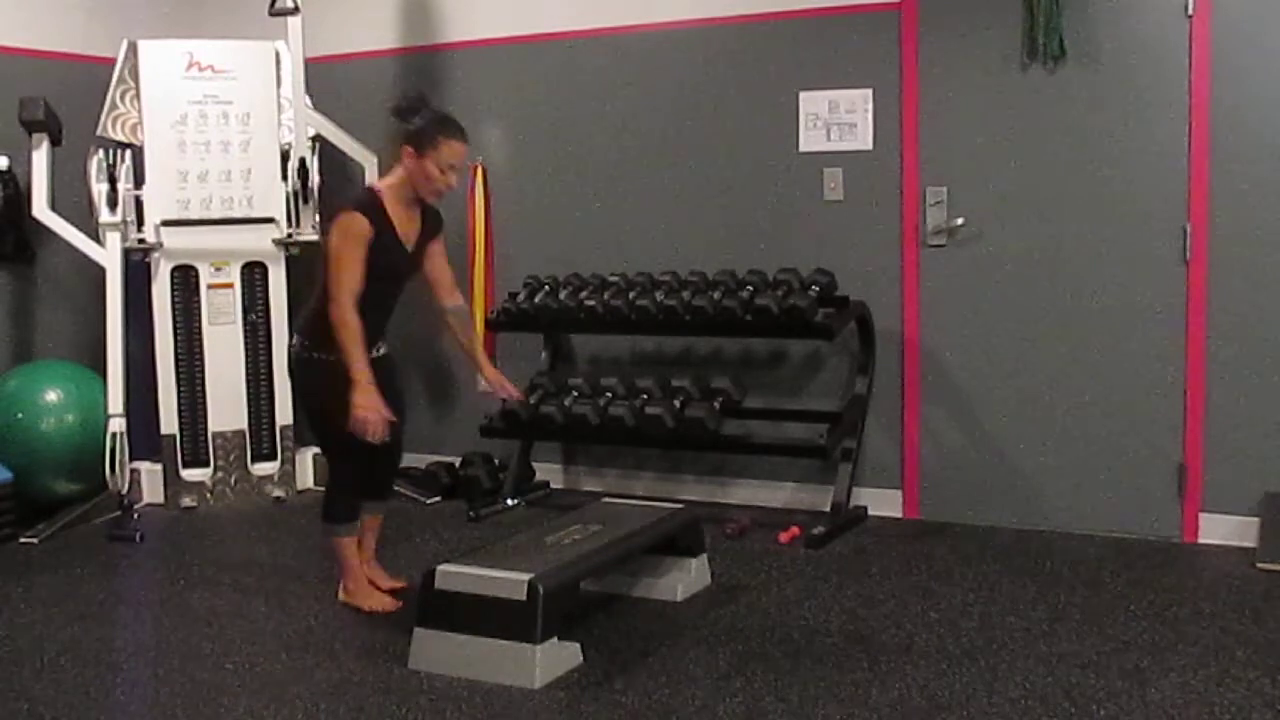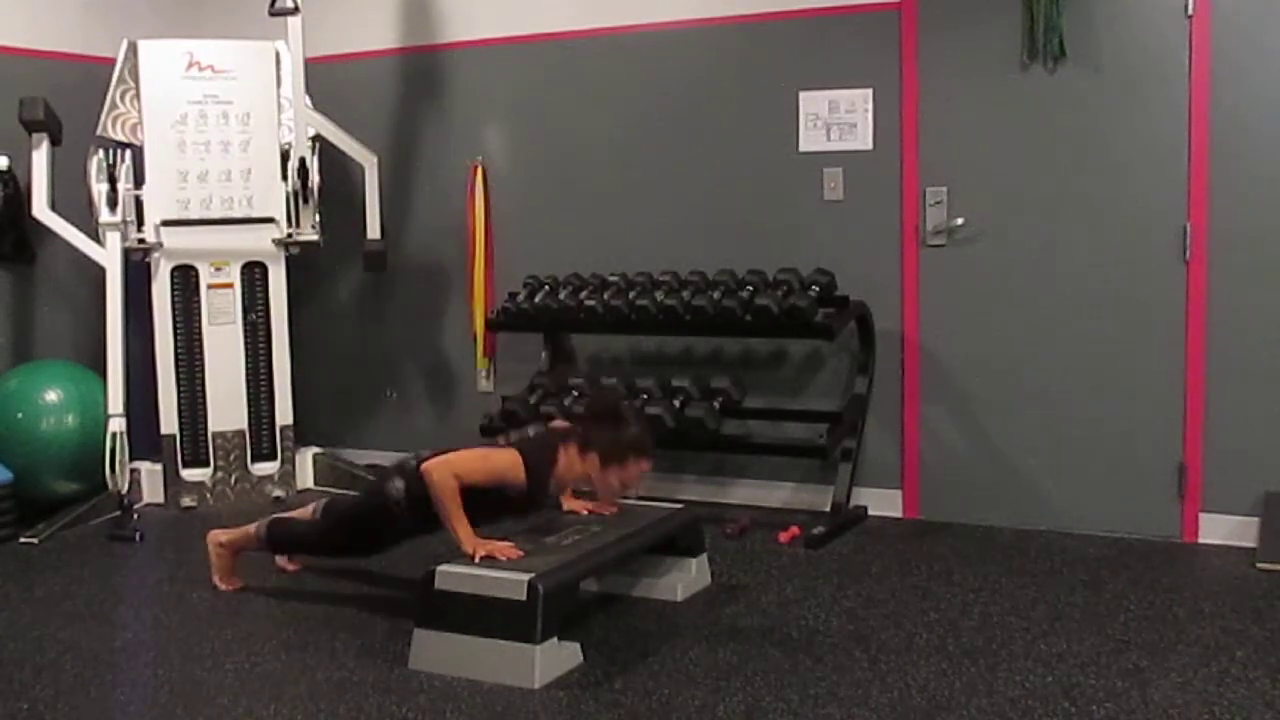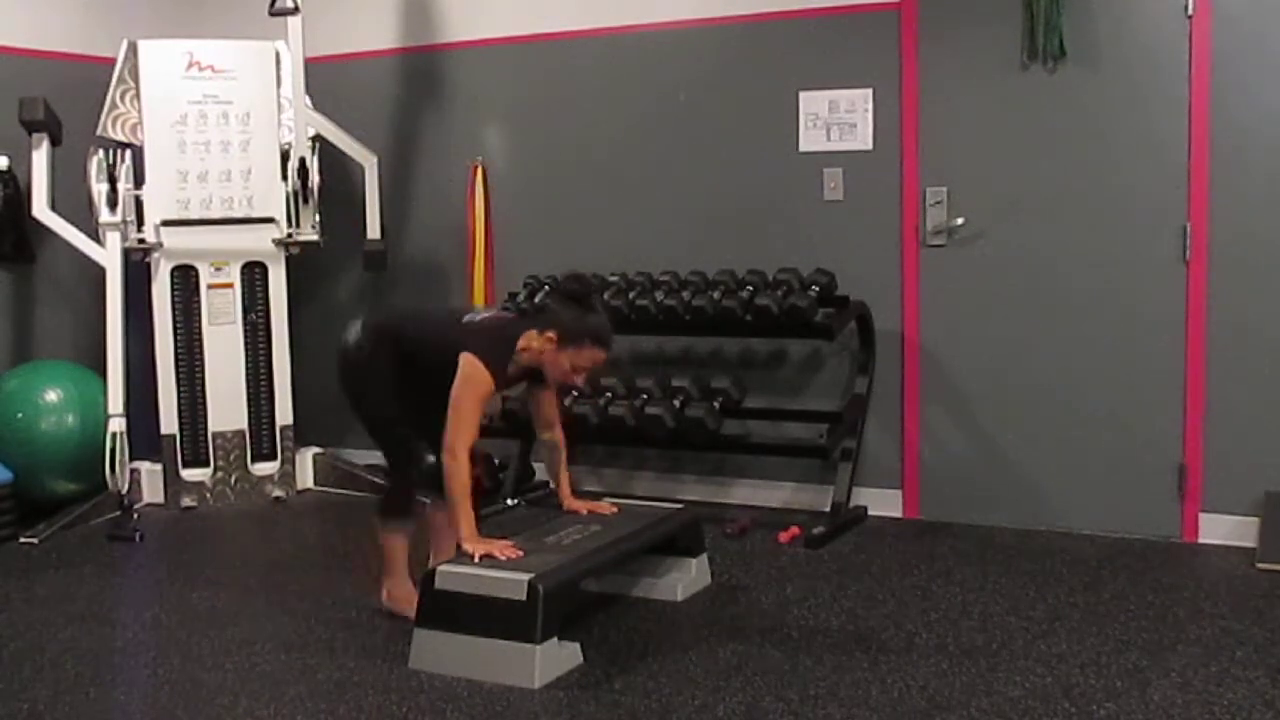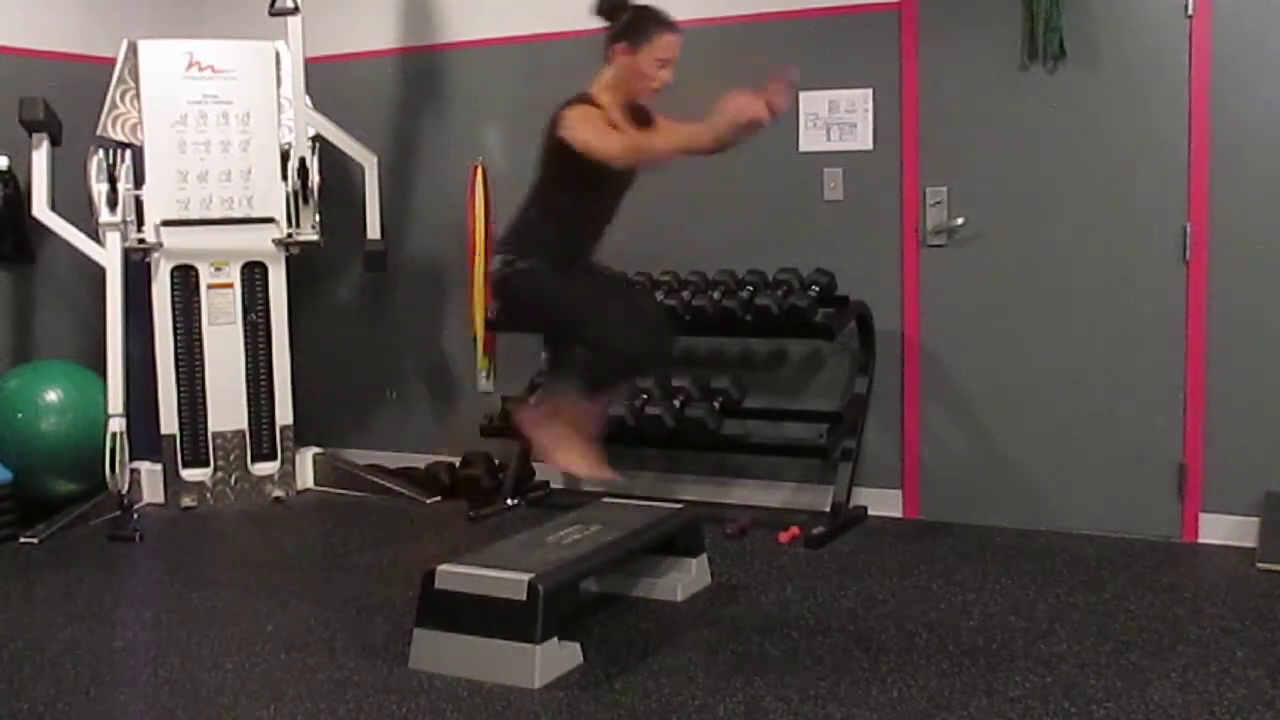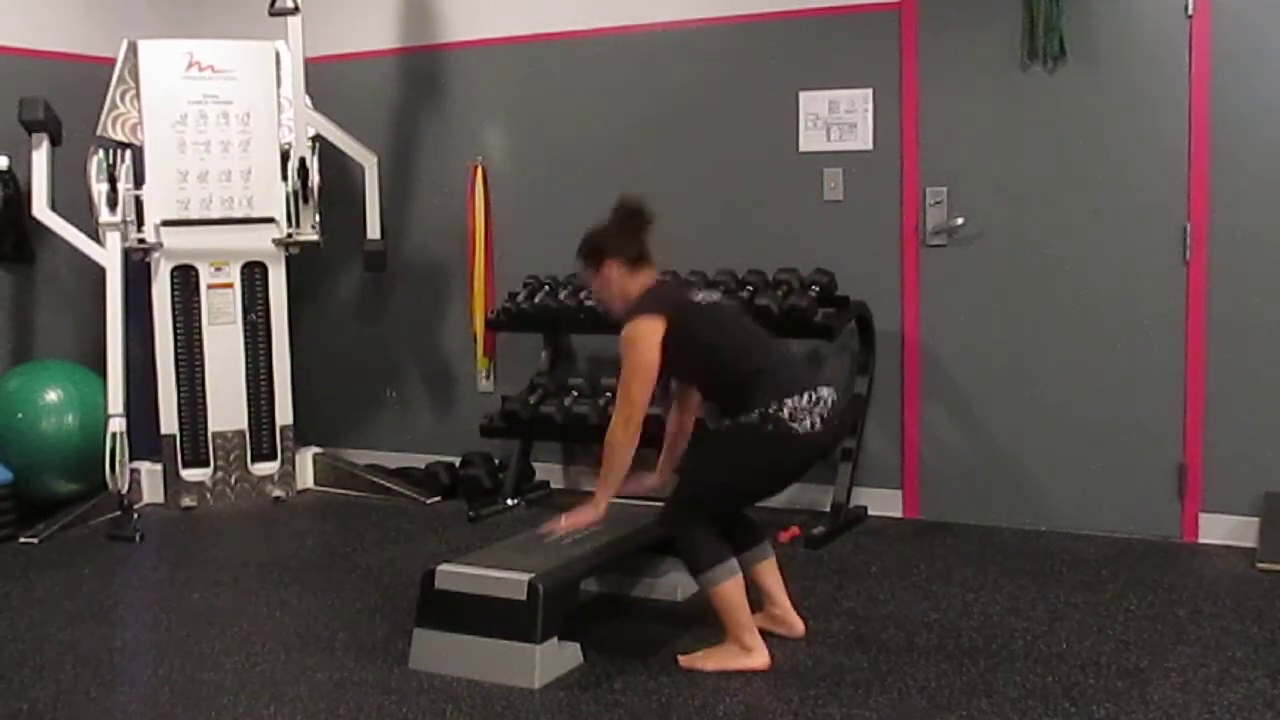
dt=1s
person 1, frame 1
left shoulder: (427, 219)
right shoulder: (359, 214)
left elbow: (449, 296)
right elbow: (341, 306)
left wrist: (484, 365)
right wrist: (361, 387)
left hip: (370, 350)
right hip: (321, 357)
left knee: (381, 456)
right knee: (349, 464)
left ankle: (366, 562)
right ankle: (352, 581)
person 1, frame 2
left shoulder: (574, 443)
right shoulder: (524, 470)
left elbow: (553, 424)
right elbow: (437, 471)
left wrist: (566, 497)
right wrist: (469, 542)
left hip: (419, 488)
right hip: (410, 495)
left knee: (344, 516)
right knee: (330, 536)
left ankle: (296, 522)
right ankle: (227, 542)
person 1, frame 3
left shoulder: (542, 356)
right shoulder: (487, 355)
left elbow: (550, 430)
right elbow: (456, 451)
left wrist: (568, 495)
right wrist: (469, 536)
left hip: (420, 371)
right hip: (370, 352)
left knee: (451, 475)
right knee: (409, 462)
left ankle: (440, 568)
right ankle: (395, 587)
person 1, frame 4
left shoulder: (634, 114)
right shoulder: (581, 114)
left elbow: (704, 139)
right elbow: (625, 154)
left wrist: (756, 115)
right wrist: (724, 116)
left hip: (569, 263)
right hip: (529, 268)
left knee: (651, 334)
right knee: (628, 341)
left ankle: (572, 420)
right ankle: (553, 418)
person 1, frame 5
left shoulder: (645, 316)
right shoulder: (684, 300)
left elbow: (627, 425)
right elbow: (689, 399)
left wrist: (596, 505)
right wrist: (665, 472)
left hip: (785, 417)
right hip: (820, 407)
left knee: (688, 517)
right knee: (720, 502)
left ankle: (745, 646)
right ankle: (781, 611)
